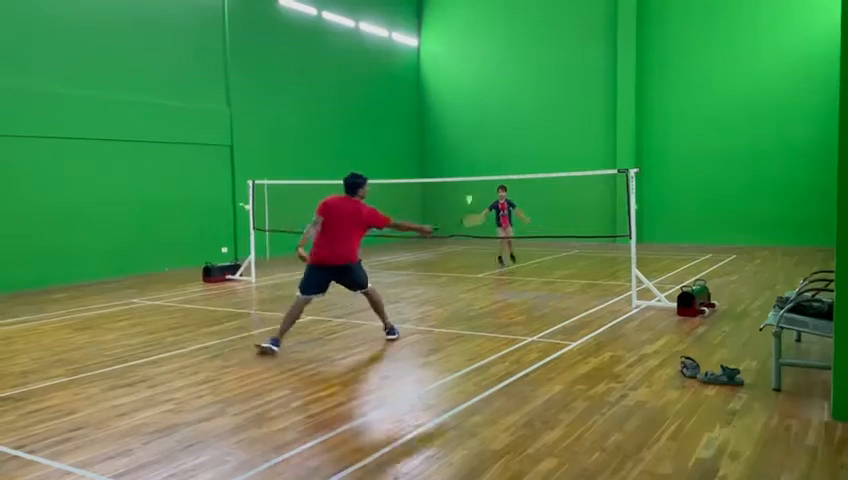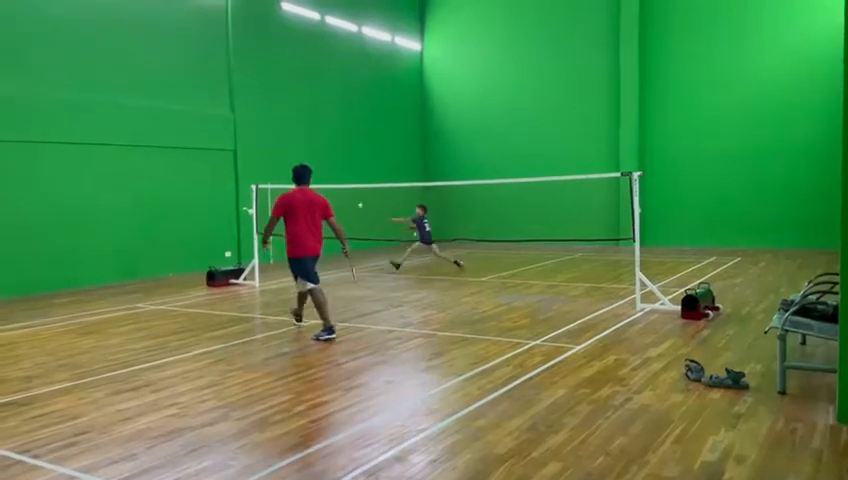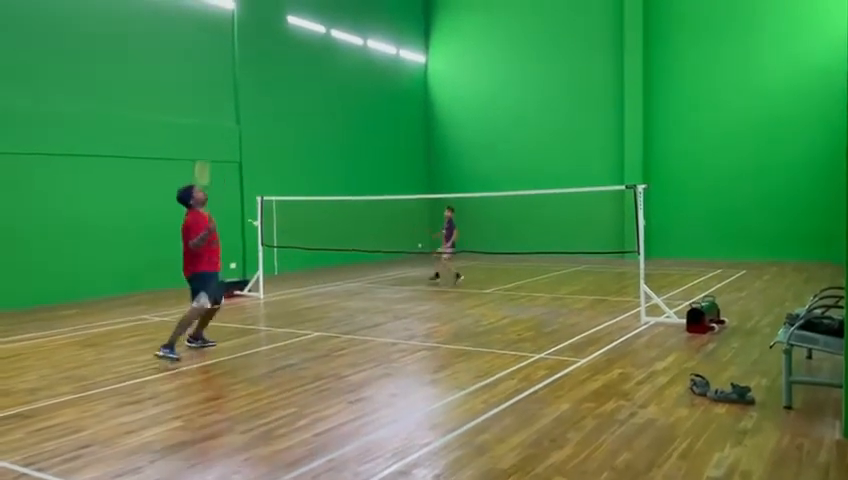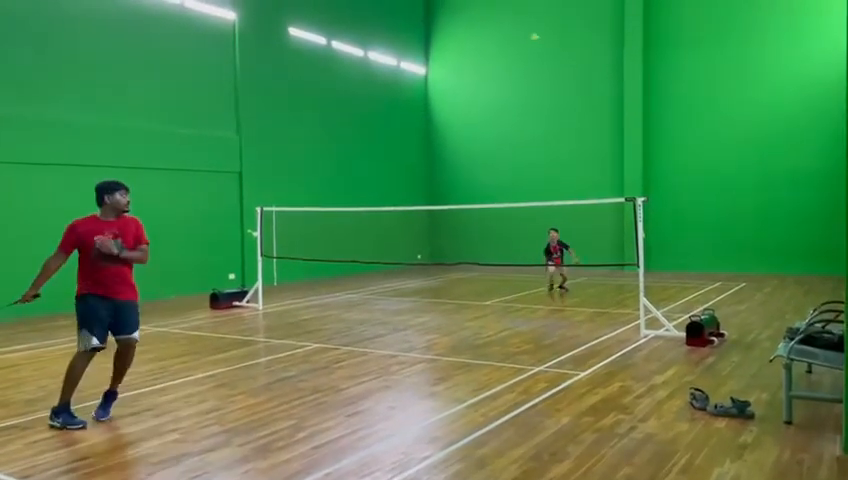
dt=1s
person 1, frame 1
left shoulder: (329, 203)
right shoulder: (368, 213)
left elbow: (314, 225)
right elbow: (396, 224)
left wrist: (301, 246)
right wrist: (421, 228)
left hip: (319, 260)
right hip: (346, 261)
left knee: (302, 298)
right knee: (368, 290)
left ankle: (275, 341)
right ankle: (389, 328)
person 1, frame 2
left shoulder: (285, 198)
right shoulder: (320, 200)
left elbow: (271, 224)
right elbow: (335, 225)
left wrist: (265, 241)
right wrist: (345, 245)
left hip: (298, 251)
right hip: (315, 249)
left knee: (312, 286)
right knee: (304, 282)
left ankle: (328, 327)
right ankle: (298, 312)
person 1, frame 3
left shoulder: (201, 214)
right shoulder: (195, 219)
right elbow: (193, 247)
right wrist: (207, 234)
left hip: (209, 270)
right hip: (201, 271)
left knee: (216, 303)
right knee: (201, 307)
left ankle: (196, 337)
right ankle: (169, 346)
person 1, frame 4
left shoulder: (134, 224)
right shoulder: (80, 227)
left elbow: (144, 255)
right elbow: (57, 258)
left wrist: (119, 253)
right wrist: (34, 288)
left hip: (125, 296)
right hip: (92, 297)
left knee: (129, 341)
right knee: (88, 349)
left ankle: (110, 396)
right ankle: (60, 410)
